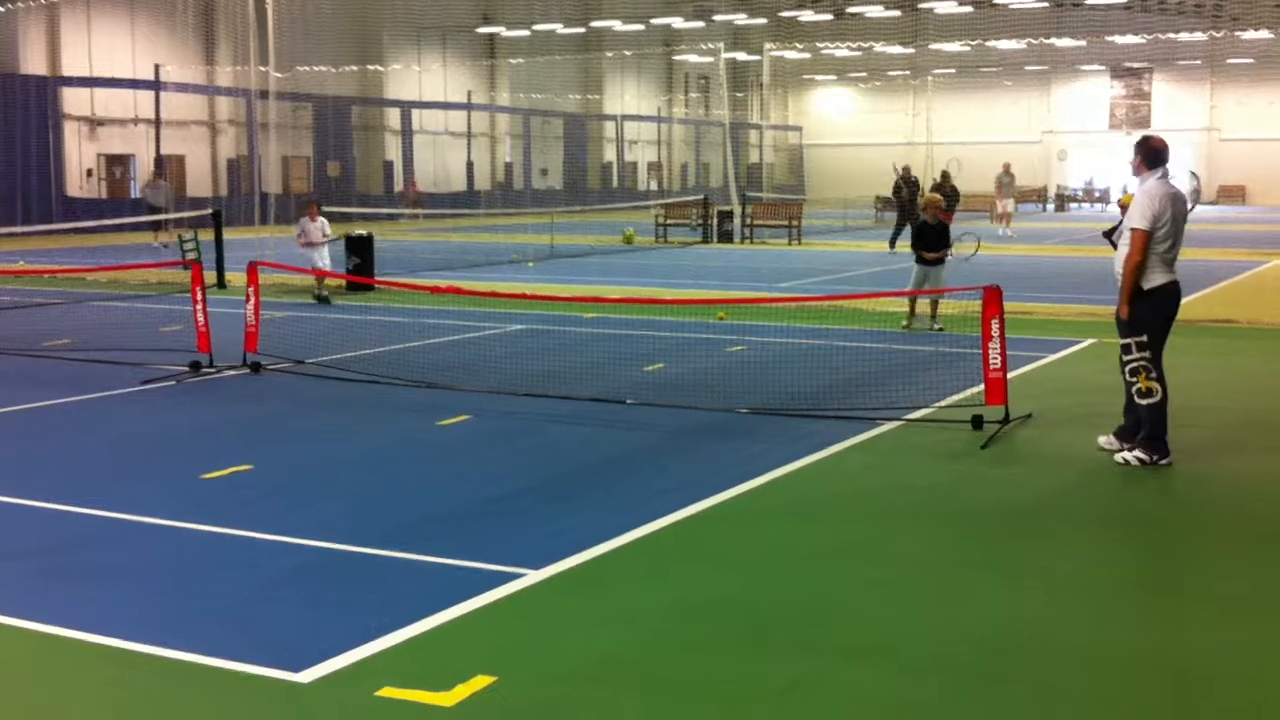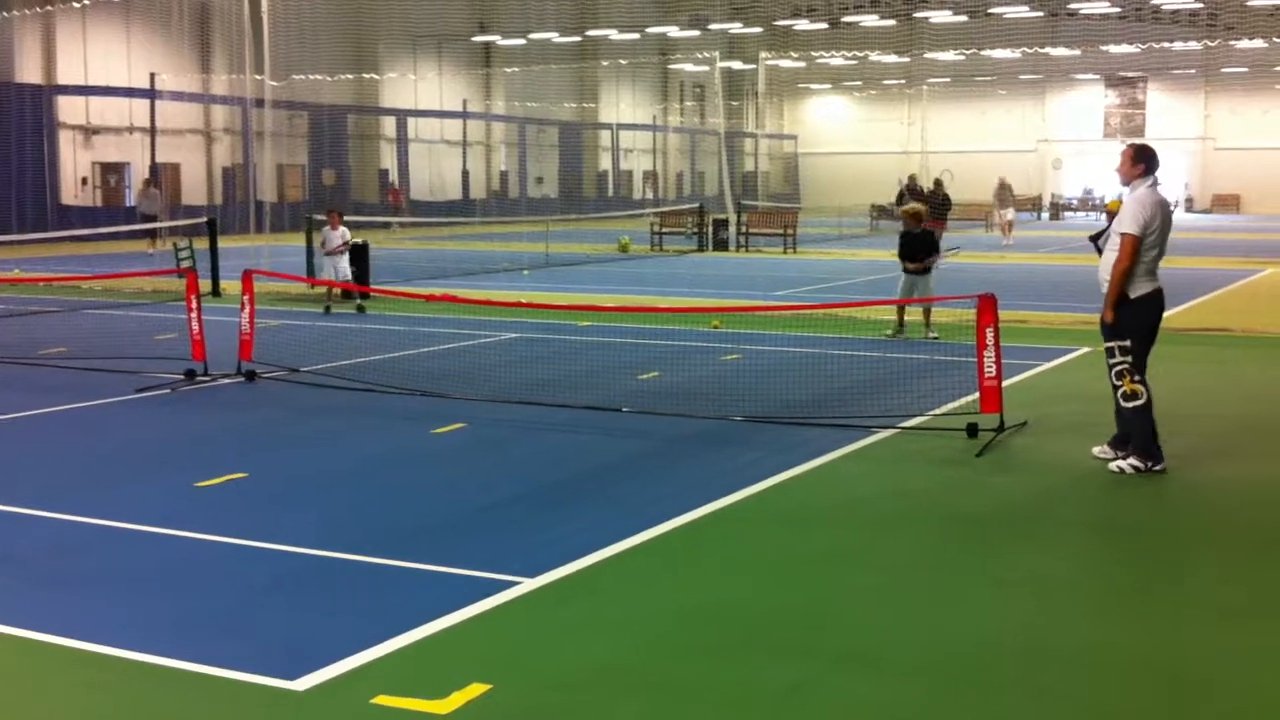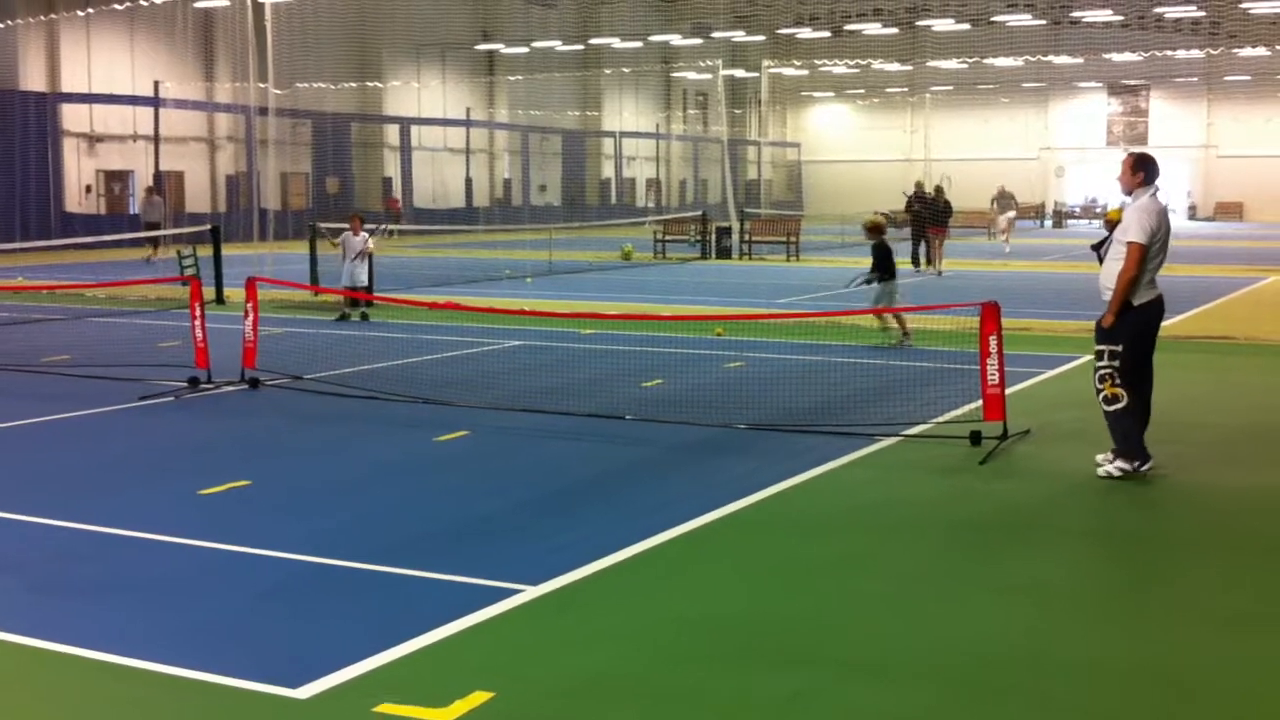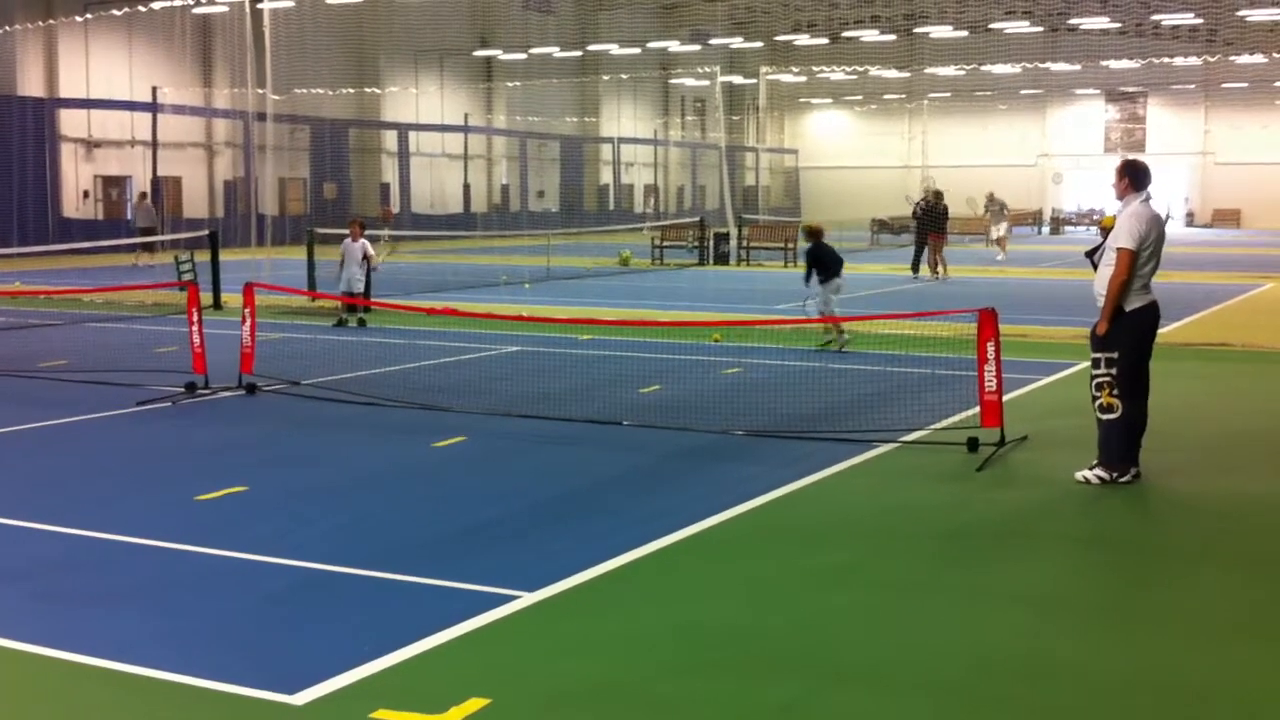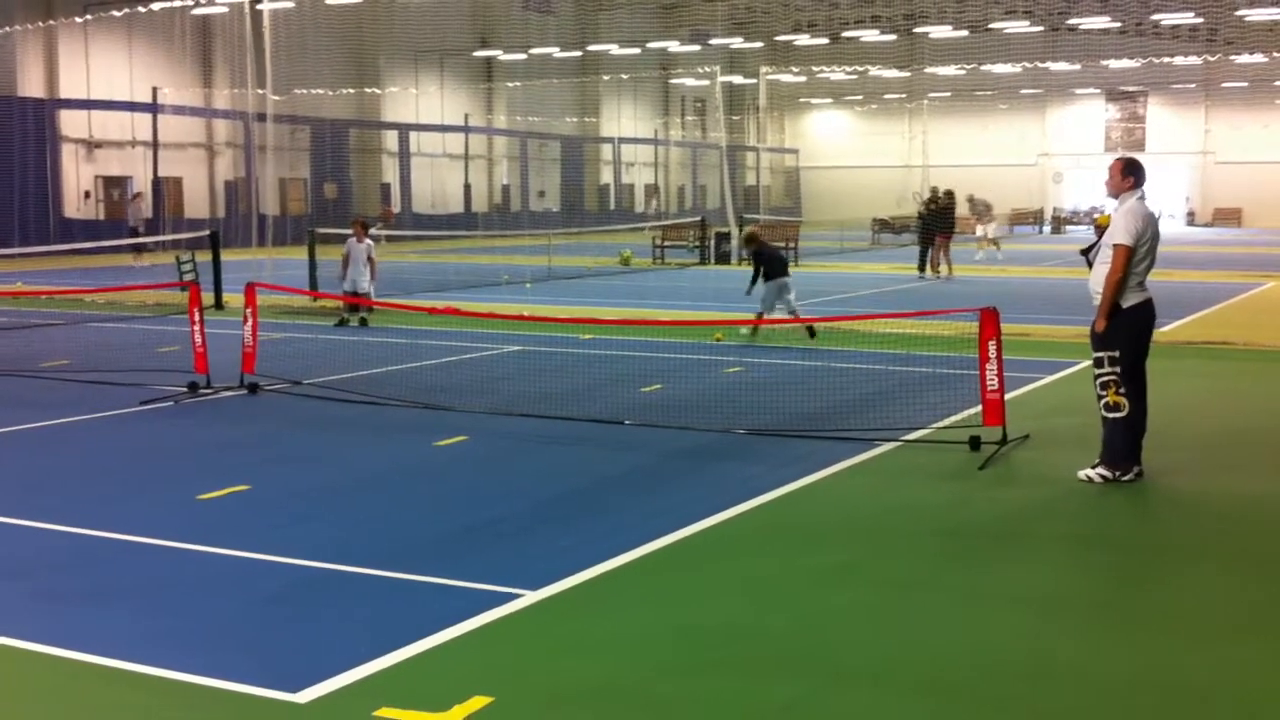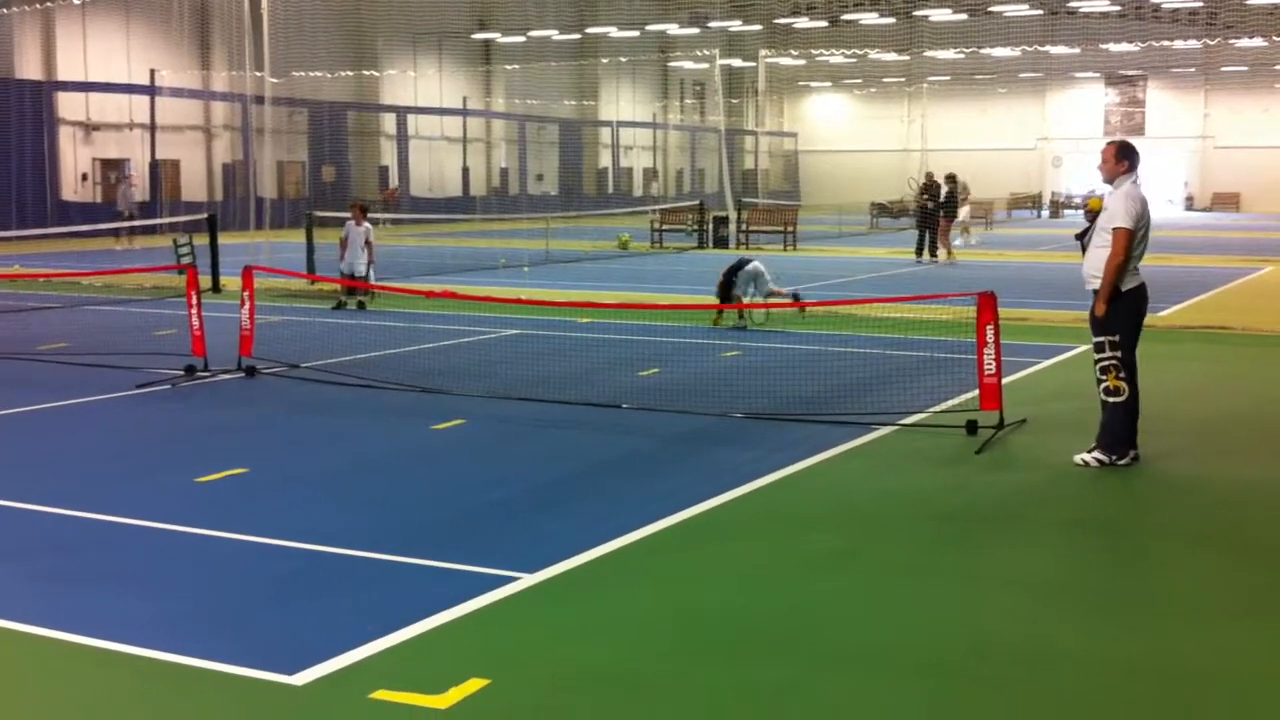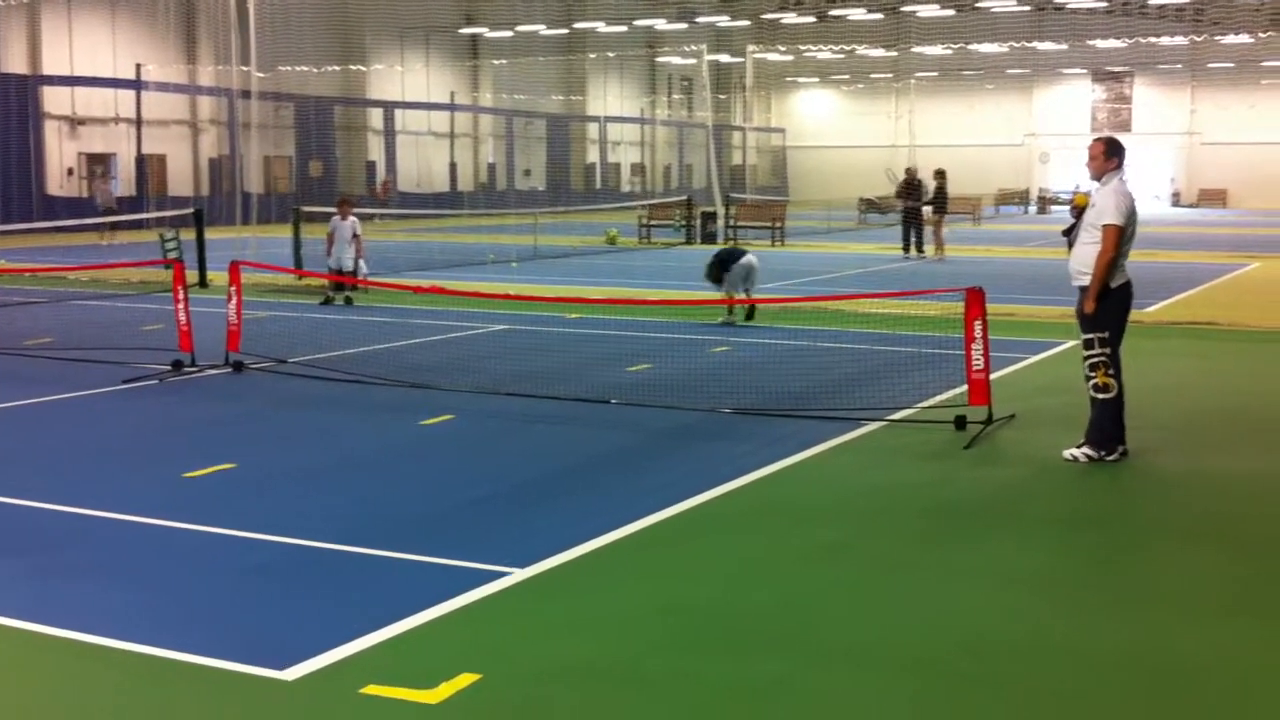
dt=0.4s
person 1, frame 1
left shoulder: (1147, 195)
right shoulder: (1176, 195)
left elbow: (1136, 256)
left wrist: (1124, 301)
right wrist: (1131, 221)
left hip: (1147, 293)
right hip: (1164, 288)
left knee: (1143, 370)
right knee: (1136, 366)
left ankle: (1154, 448)
right ankle: (1130, 433)
person 1, frame 2
left shoulder: (1137, 202)
right shoulder: (1158, 202)
left elbow: (1125, 261)
left wrist: (1109, 305)
right wrist: (1117, 223)
left hip: (1130, 300)
right hip: (1146, 296)
left knee: (1126, 377)
right knee: (1127, 374)
left ankle: (1146, 454)
right ankle: (1125, 442)
person 1, frame 3
left shoulder: (1140, 211)
right shoulder: (1153, 208)
left elbow: (1131, 269)
left wrist: (1111, 311)
right wrist: (1116, 232)
left hip: (1129, 308)
right hip: (1145, 305)
left knee: (1108, 382)
right knee: (1134, 381)
left ankle: (1132, 455)
right ankle: (1129, 451)
person 1, frame 4
left shoulder: (1131, 217)
right shoulder: (1151, 216)
left elbow: (1122, 275)
left wrist: (1105, 319)
right wrist: (1111, 239)
left hip: (1124, 315)
right hip: (1143, 310)
left knee: (1108, 390)
right knee: (1132, 390)
left ankle: (1113, 465)
right ankle: (1126, 461)
person 1, frame 5
left shoulder: (1127, 213)
right shoulder: (1143, 213)
left elbow: (1118, 271)
left wrist: (1102, 315)
right wrist: (1104, 237)
left hip: (1121, 312)
right hip: (1137, 308)
left knee: (1112, 388)
right knee: (1130, 387)
left ankle: (1117, 463)
right ankle: (1128, 459)
person 1, frame 6
left shoulder: (1124, 197)
right shoulder: (1125, 195)
left elbow: (1118, 255)
left wrist: (1102, 300)
right wrist: (1095, 221)
left hip: (1117, 296)
right hip: (1123, 294)
left knee: (1111, 372)
right knee: (1121, 371)
left ankle: (1113, 448)
right ankle: (1123, 444)
person 1, frame 7
left shoulder: (1113, 194)
right shoulder: (1105, 191)
left elbow: (1108, 251)
left wrist: (1092, 296)
right wrist: (1082, 217)
left hip: (1104, 292)
right hip: (1100, 290)
left knee: (1100, 368)
right knee: (1103, 367)
left ankle: (1103, 444)
right ankle: (1110, 439)
